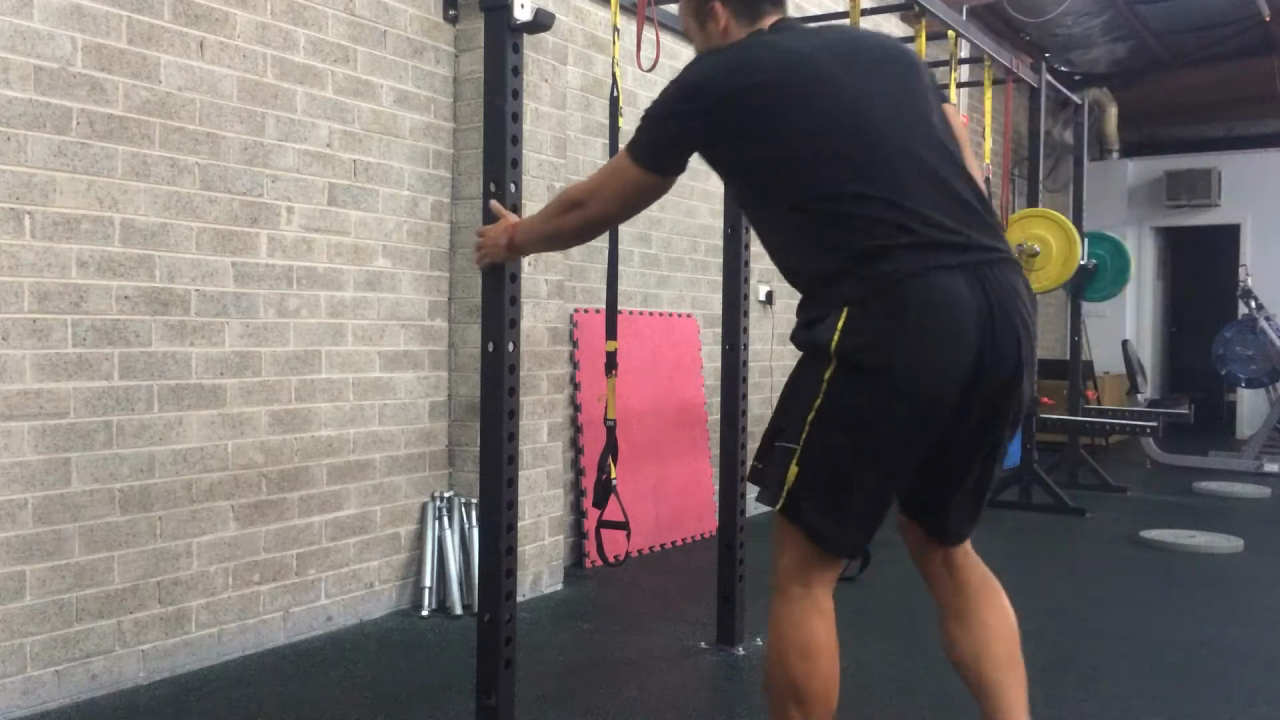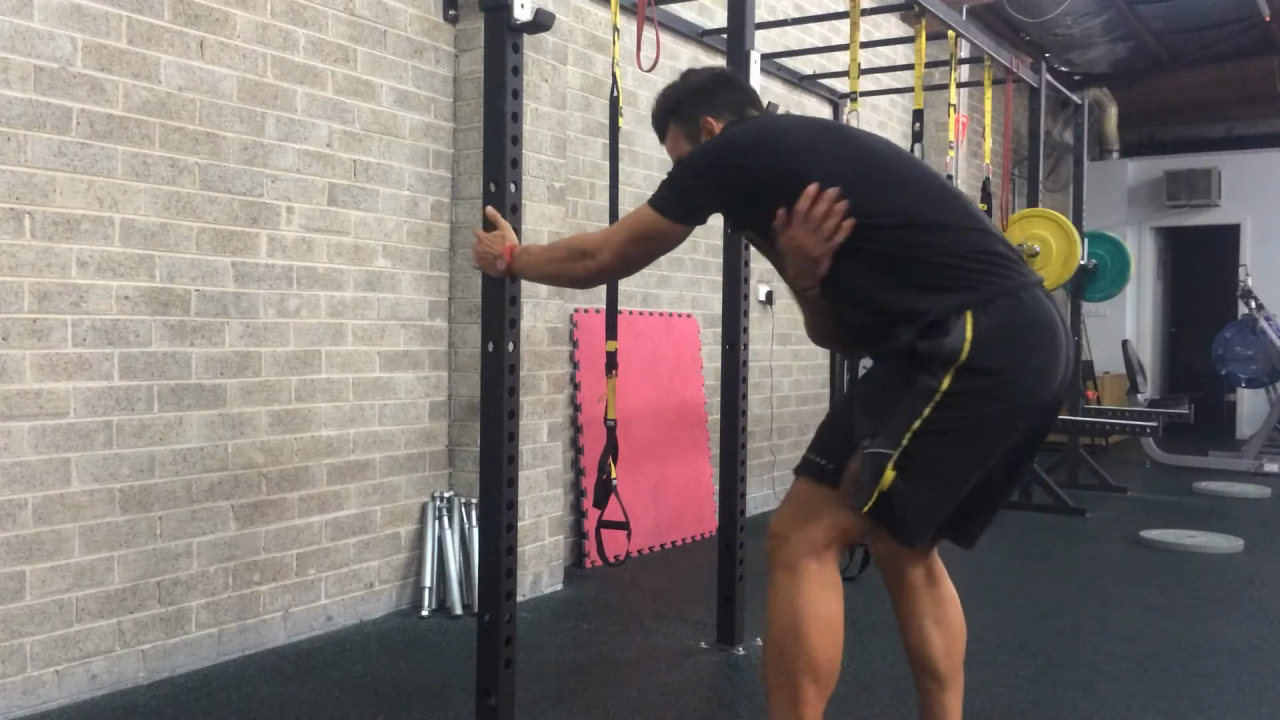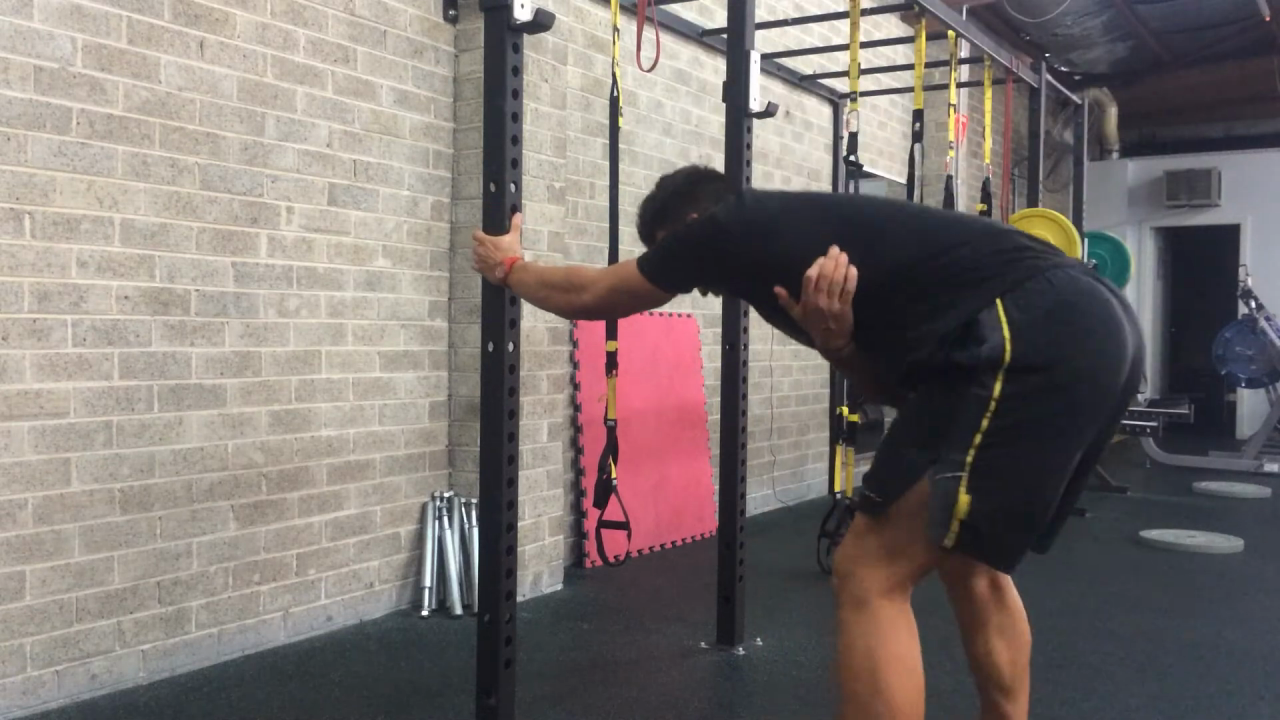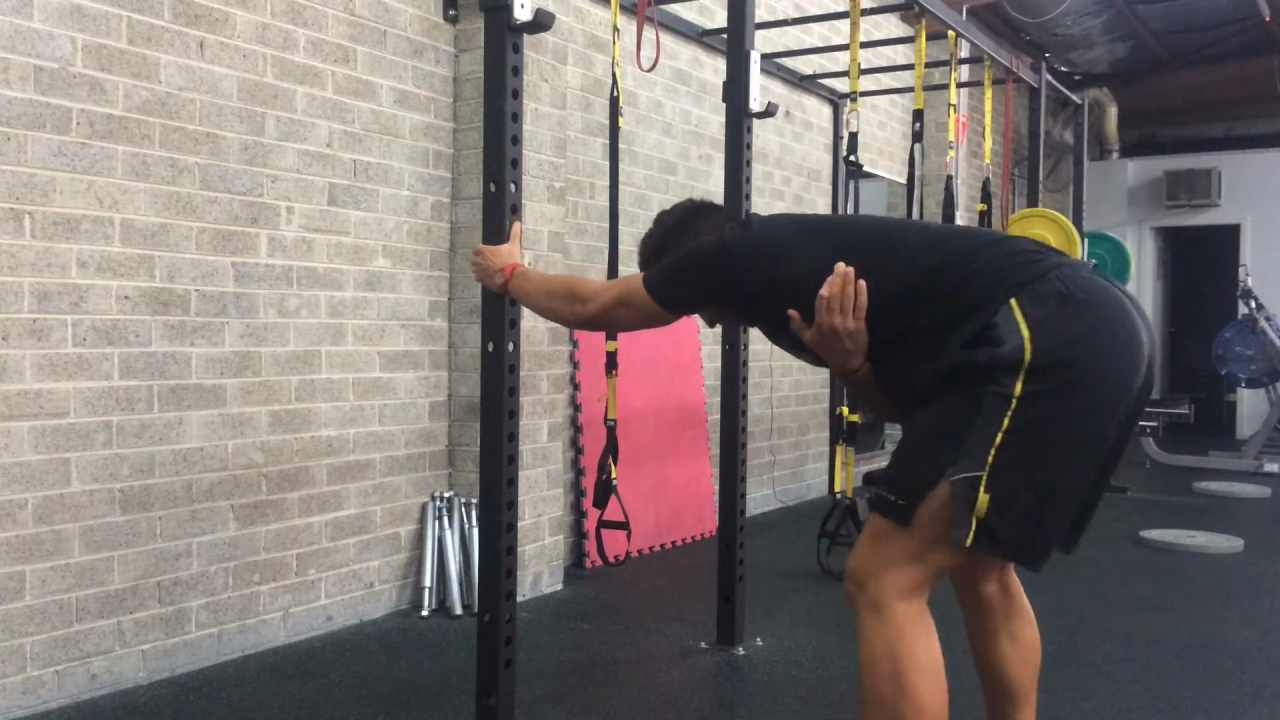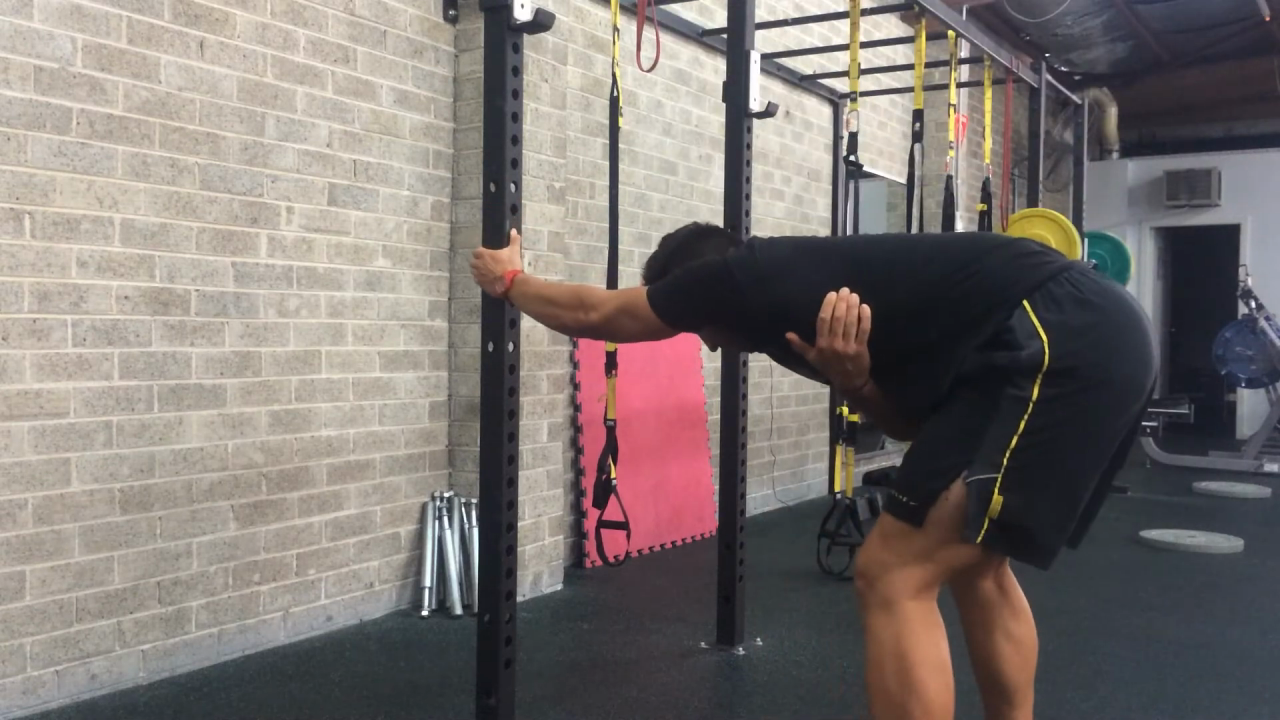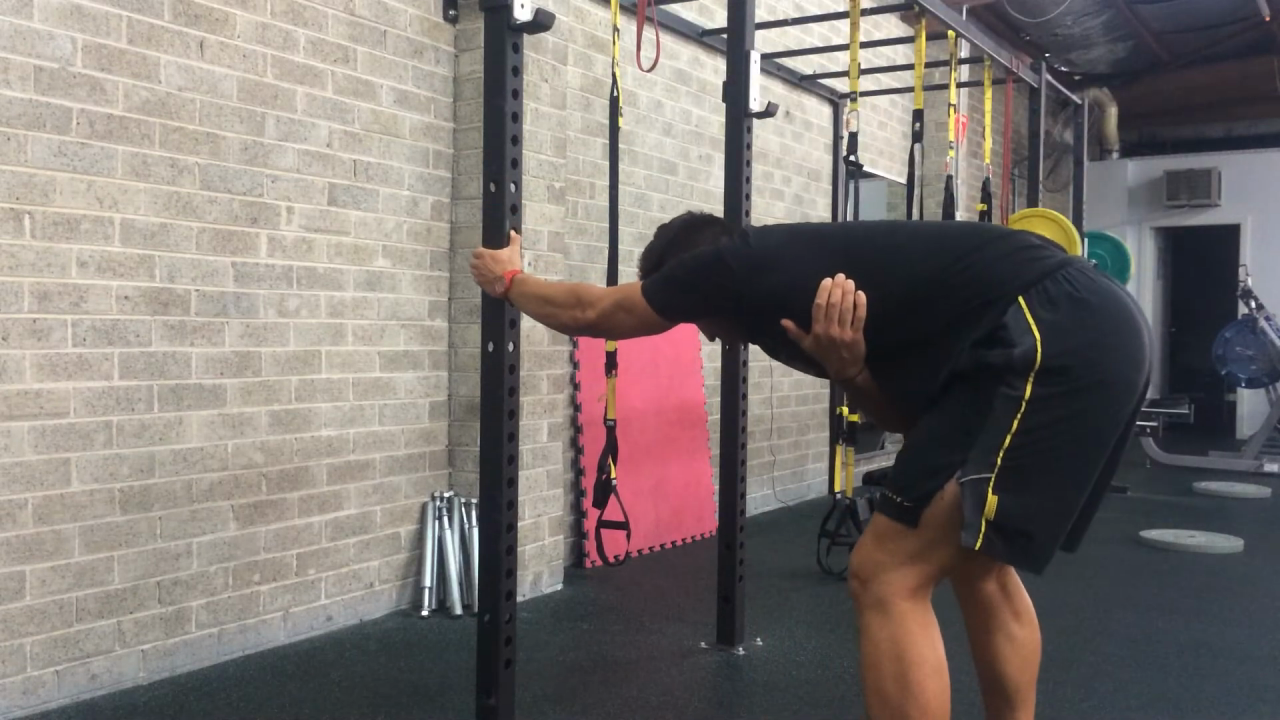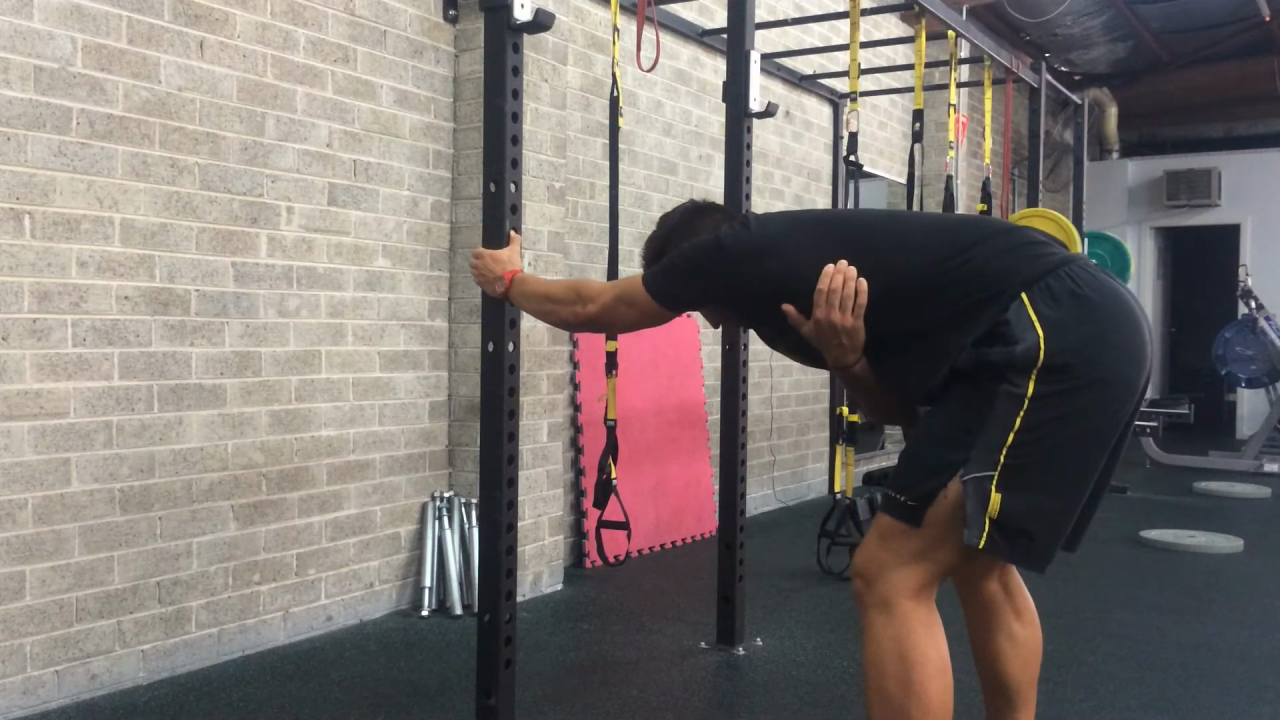
dt=0.5s
person 1, frame 1
left shoulder: (716, 81)
left elbow: (591, 209)
right elbow: (971, 187)
left wrist: (513, 237)
left hip: (896, 319)
right hip: (1000, 303)
left knee: (801, 570)
right knee: (945, 551)
person 1, frame 2
left shoulder: (735, 151)
right shoulder: (810, 157)
left elbow: (602, 259)
right elbow: (847, 336)
left wrist: (510, 257)
right wrist: (809, 281)
left hip: (978, 340)
right hip: (1025, 335)
left knee: (802, 541)
right knee: (902, 545)
person 1, frame 3
left shoulder: (726, 229)
right shoulder: (802, 228)
left elbow: (593, 296)
right elbow: (902, 385)
left wrist: (508, 266)
right wrist: (839, 348)
left hip: (1034, 335)
left knee: (870, 578)
right knee: (969, 559)
person 1, frame 4
left shoulder: (734, 254)
right shoulder: (802, 262)
left elbow: (594, 307)
right elbow: (915, 405)
left wrist: (508, 273)
right wrist: (850, 364)
left hip: (1049, 337)
right hip: (1098, 326)
left knee: (885, 580)
right knee: (978, 564)
person 1, frame 5
left shoulder: (738, 278)
right shoulder: (805, 279)
left elbow: (595, 314)
right elbow: (916, 419)
left wrist: (509, 279)
right wrist: (855, 381)
left hip: (1057, 342)
right hip: (1099, 329)
left knee: (894, 578)
right knee: (974, 563)
person 1, frame 6
left shoulder: (732, 267)
right shoulder: (797, 268)
left elbow: (592, 312)
right elbow: (912, 413)
left wrist: (508, 278)
right wrist: (851, 370)
left hip: (1052, 338)
right hip: (1096, 324)
left knee: (888, 577)
right knee: (978, 564)
person 1, frame 7
left shoulder: (733, 253)
right shoulder: (795, 260)
left elbow: (591, 308)
right elbow: (907, 407)
left wrist: (508, 279)
right wrist: (848, 361)
left hip: (1053, 336)
right hip: (1096, 325)
left knee: (892, 577)
right knee: (980, 562)
